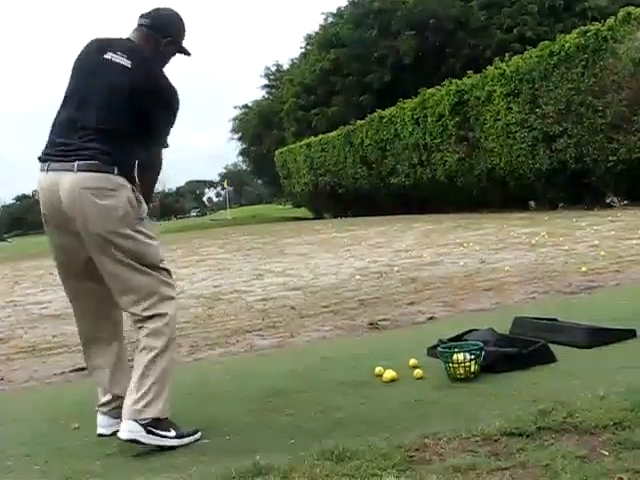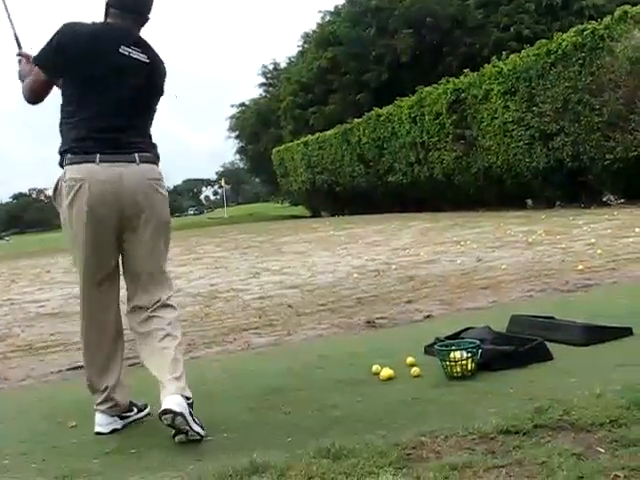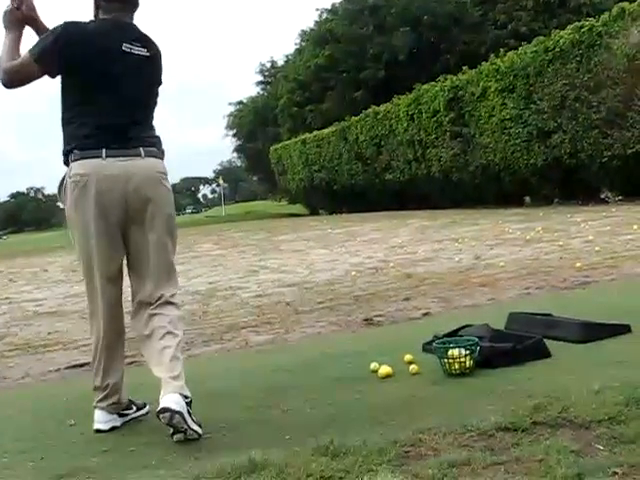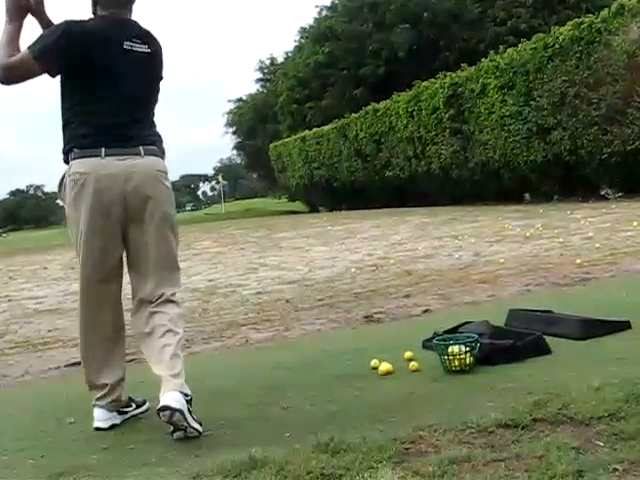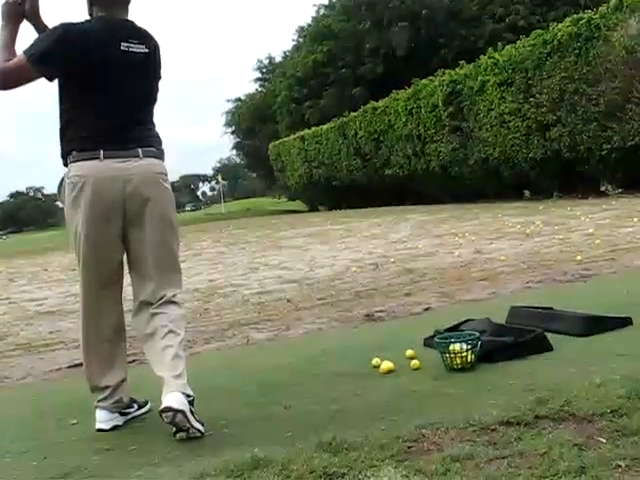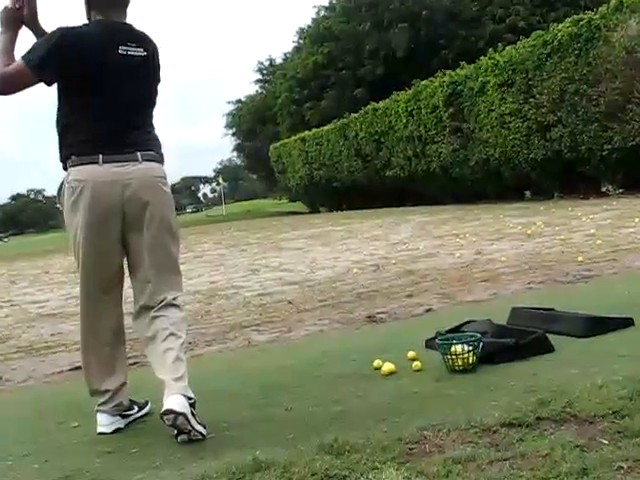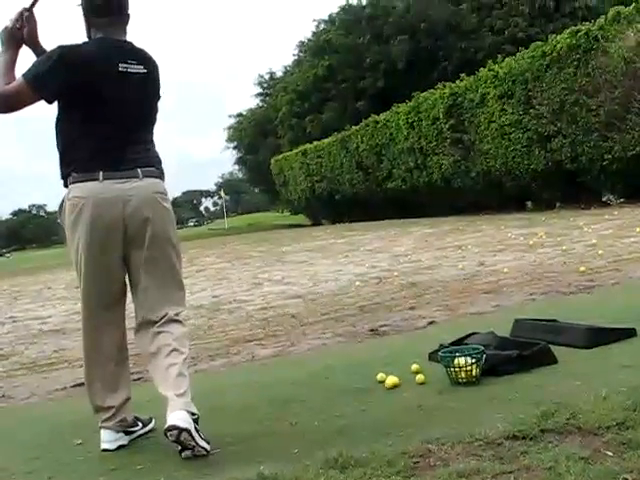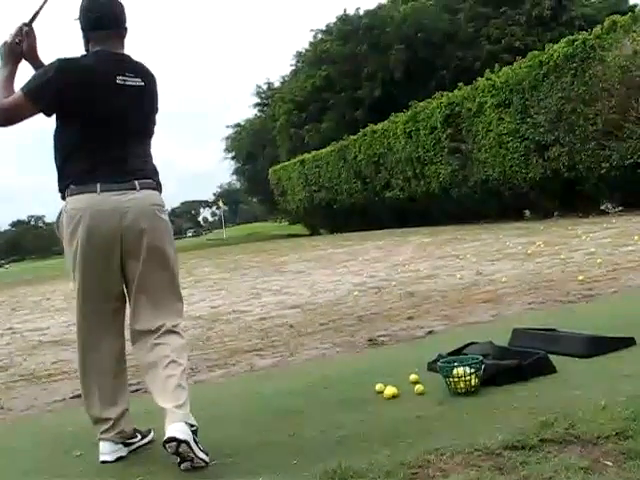
dt=0.3s
person 1, frame 1
left shoulder: (93, 50)
right shoulder: (160, 89)
right elbow: (150, 160)
left wrist: (132, 192)
right wrist: (142, 200)
left hip: (52, 179)
right hip: (101, 186)
left knee: (91, 303)
right knee: (153, 299)
left ankle: (112, 406)
right ankle: (144, 414)
person 1, frame 2
left shoulder: (74, 36)
right shoulder: (154, 66)
left elbow: (33, 93)
left wrist: (26, 69)
right wrist: (41, 65)
left hip: (83, 176)
right hip: (142, 175)
left knee: (95, 297)
right knee: (153, 294)
left ankle: (110, 405)
right ankle: (174, 394)
person 1, frame 3
left shoulder: (75, 36)
right shoulder: (150, 50)
left hip: (91, 172)
right hip: (147, 169)
left knee: (102, 294)
right knee: (157, 291)
left ankle: (110, 402)
right ankle: (173, 392)
person 1, frame 4
right shoulder: (150, 45)
left hip: (91, 171)
right hip: (147, 167)
left knee: (98, 293)
right knee: (158, 288)
left ankle: (108, 399)
right ankle: (173, 389)
person 1, frame 5
left shoulder: (71, 36)
right shoulder: (147, 44)
left hip: (90, 174)
right hip: (146, 169)
left knee: (98, 294)
right knee: (159, 289)
left ankle: (111, 401)
right ankle: (175, 391)
person 1, frame 6
left shoulder: (71, 41)
right shoulder: (146, 48)
left hip: (90, 178)
right hip: (145, 174)
left knee: (98, 298)
right knee: (160, 292)
left ankle: (111, 404)
right ankle: (177, 393)
person 1, frame 7
left shoulder: (70, 59)
right shoulder: (146, 65)
right wrist: (38, 48)
left hip: (90, 195)
right hip: (146, 189)
left knee: (101, 314)
right knee: (162, 308)
left ankle: (115, 421)
right ankle: (180, 409)
person 1, frame 8
left shoulder: (69, 73)
right shoulder: (144, 79)
left hip: (87, 207)
right hip: (143, 201)
left knee: (98, 326)
right knee: (159, 318)
left ankle: (113, 432)
right ankle: (178, 421)
